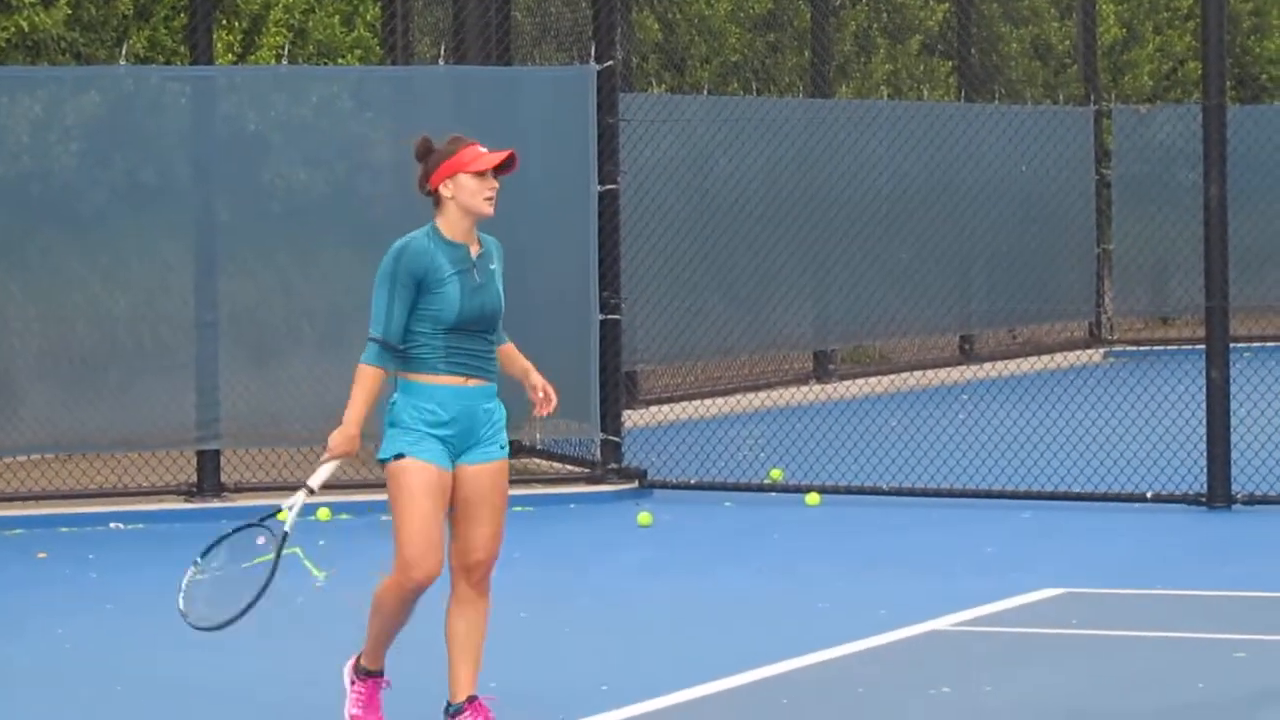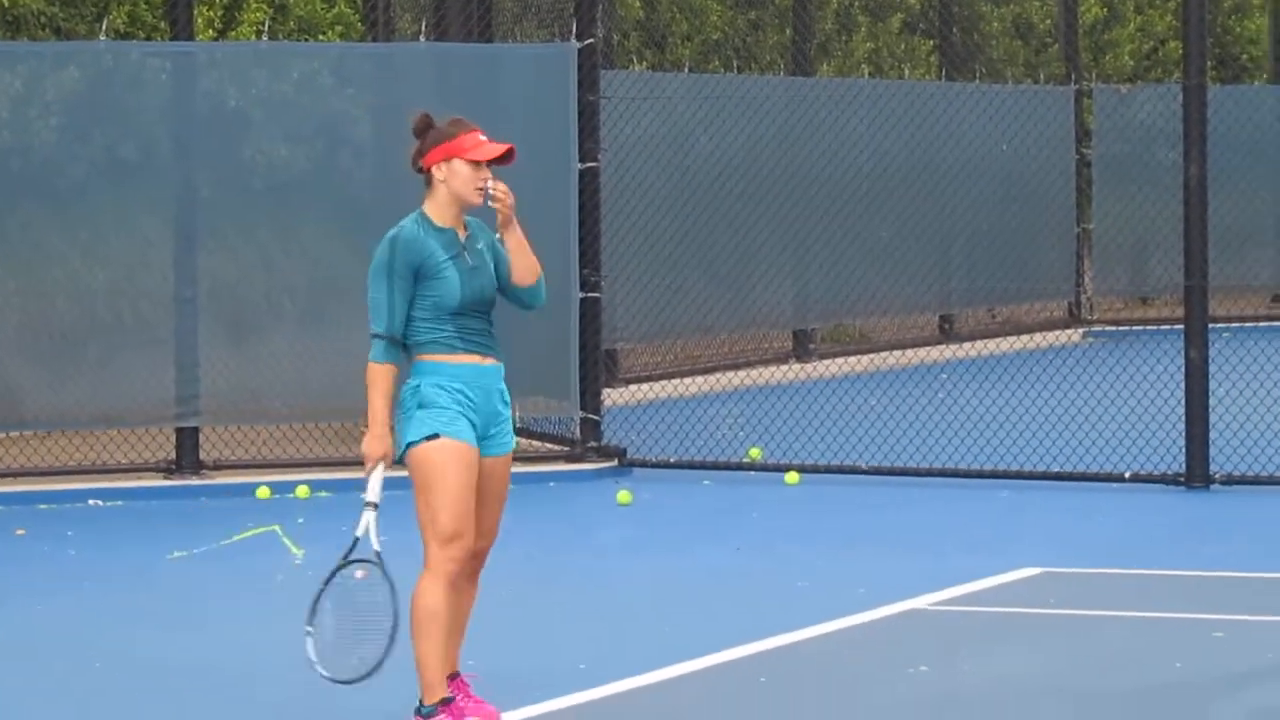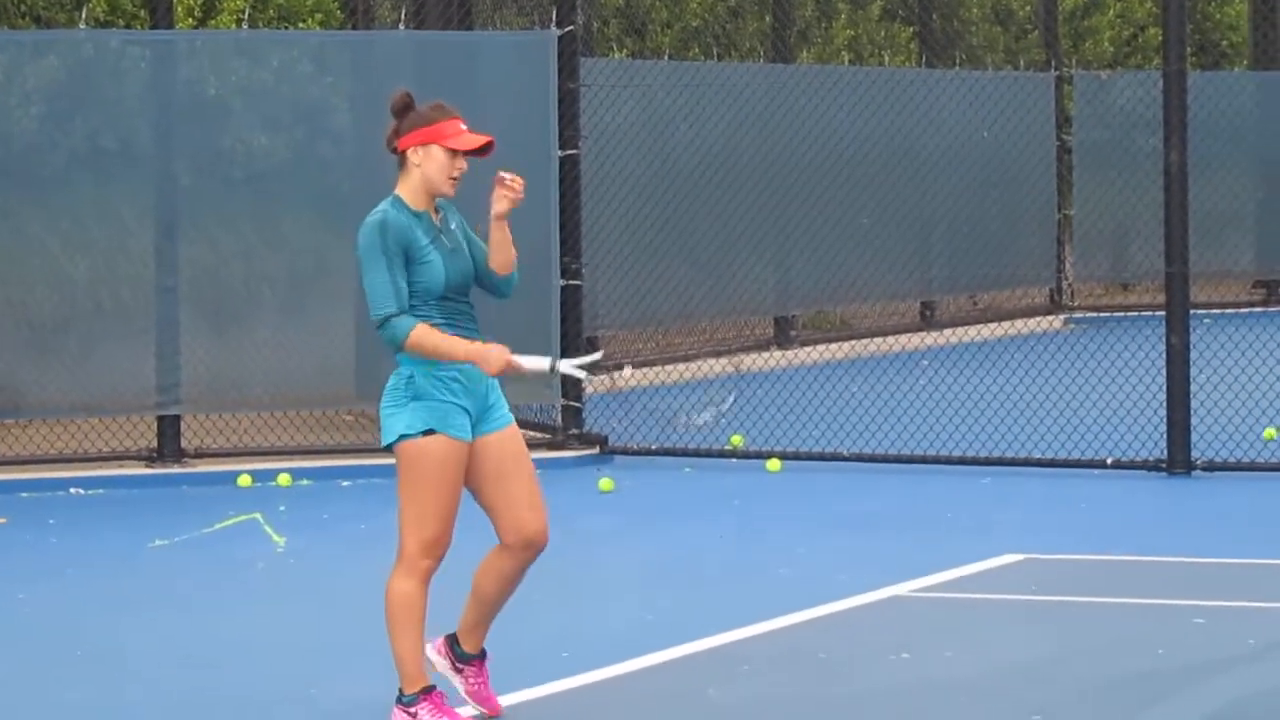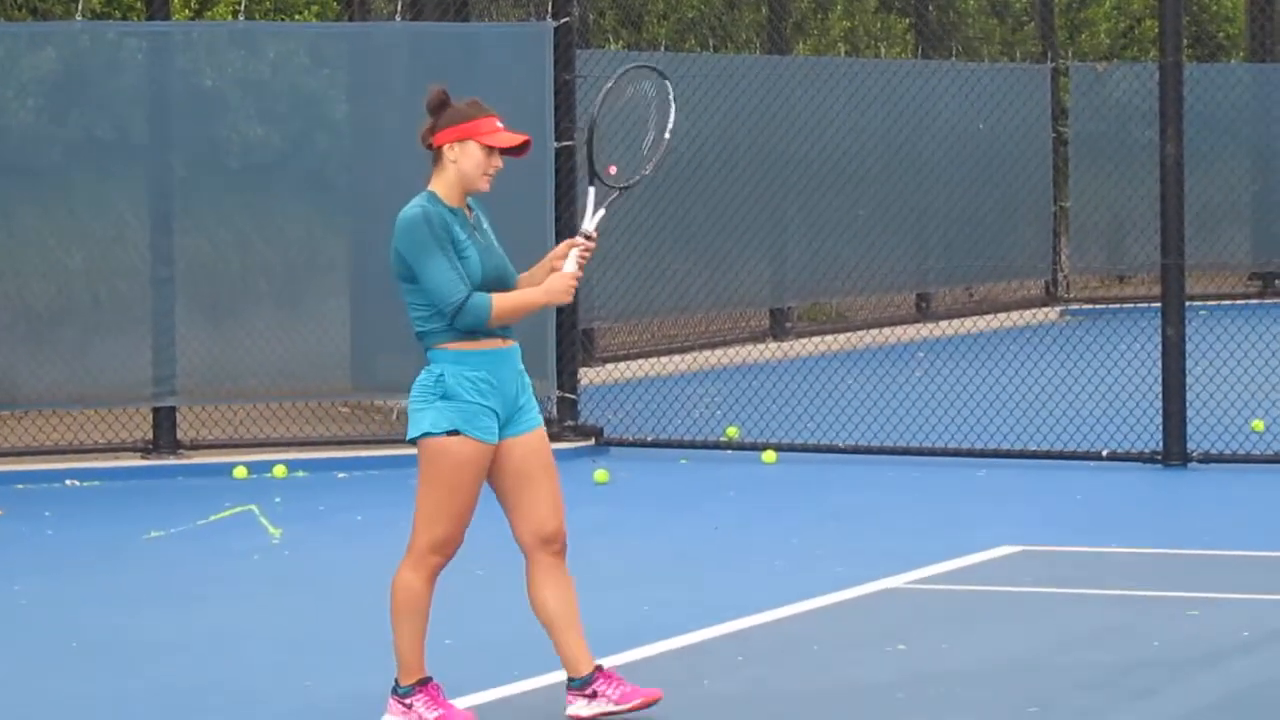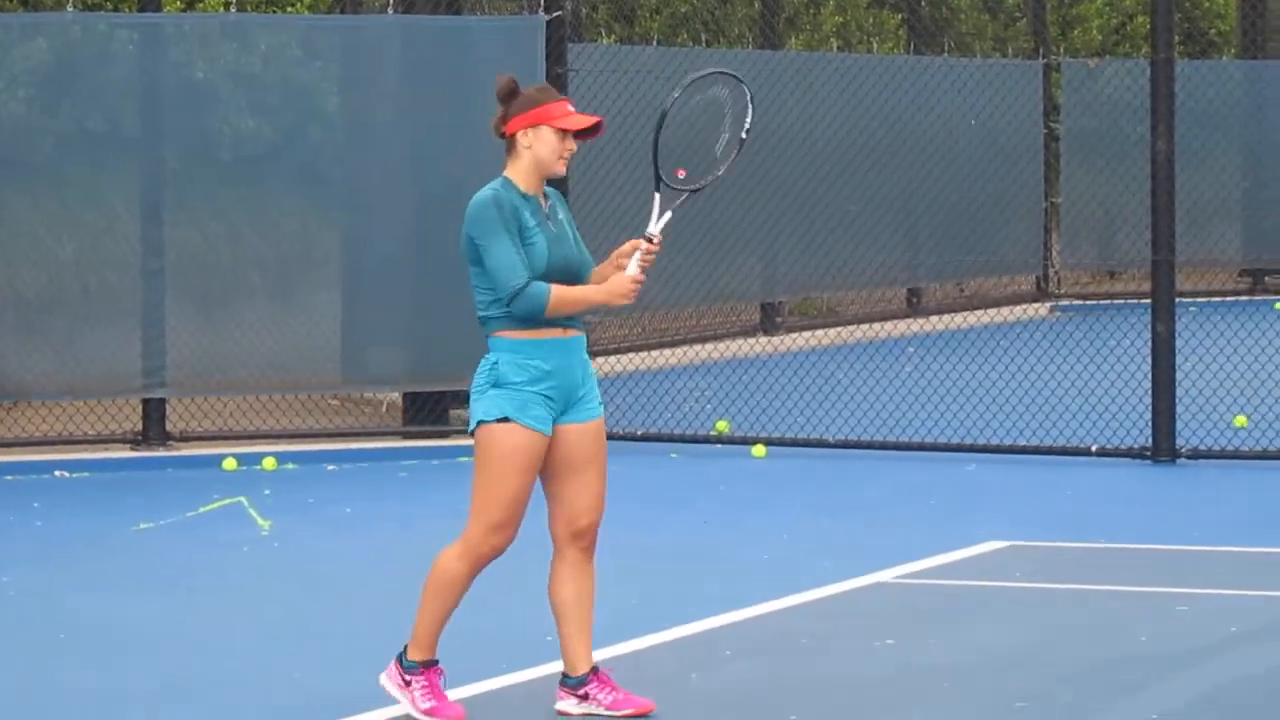
dt=0.4s
person 1, frame 1
left shoulder: (491, 252)
right shoulder: (410, 253)
right elbow: (380, 346)
left wrist: (529, 376)
right wrist: (351, 423)
left hip: (484, 418)
right hip: (421, 416)
left knee: (477, 568)
right knee: (418, 570)
right ankle: (367, 668)
person 1, frame 2
left shoulder: (482, 234)
right shoulder: (403, 243)
left elbow: (531, 296)
right elbow: (384, 342)
left wrist: (509, 226)
right wrist: (379, 425)
left hip: (492, 397)
right hip: (439, 397)
left knee: (473, 556)
right knee: (448, 554)
person 1, frame 3
left shoulder: (448, 216)
right shoulder: (384, 226)
left elbow: (499, 284)
right elbow: (393, 324)
left wrist: (500, 218)
right wrist: (474, 353)
left hip: (475, 388)
right hip: (430, 392)
left knee: (527, 534)
right knee: (423, 553)
left ankle: (464, 649)
person 1, frame 4
left shoulder: (473, 213)
right shoulder: (419, 220)
right elbow: (463, 310)
left wrist: (552, 264)
right wrist: (547, 294)
left hip: (510, 385)
right hip: (457, 389)
left knee: (547, 540)
right knee: (432, 549)
person 1, frame 5
left shoulder: (554, 203)
right shoulder: (490, 205)
right elbow: (524, 296)
left wrist: (618, 263)
right wrist: (606, 293)
left hip: (574, 373)
right hip: (517, 376)
left knee: (579, 534)
right knee: (490, 536)
right ankle: (413, 666)
